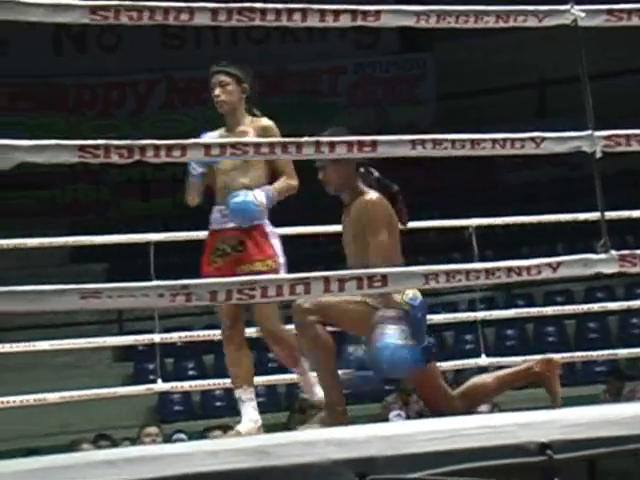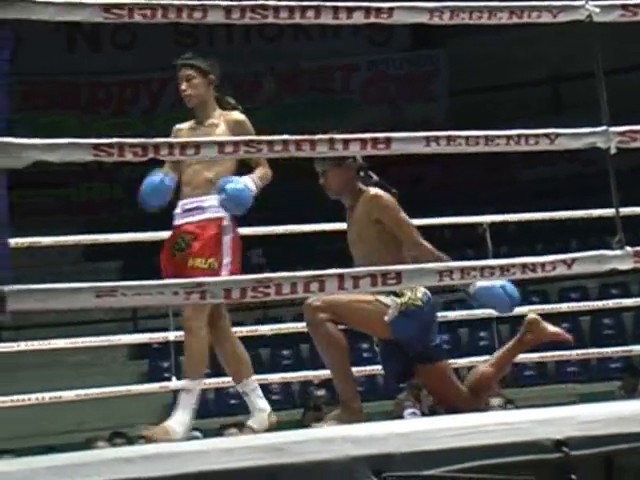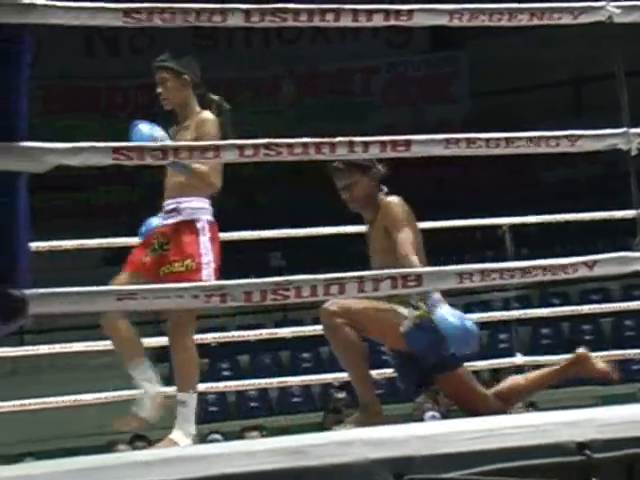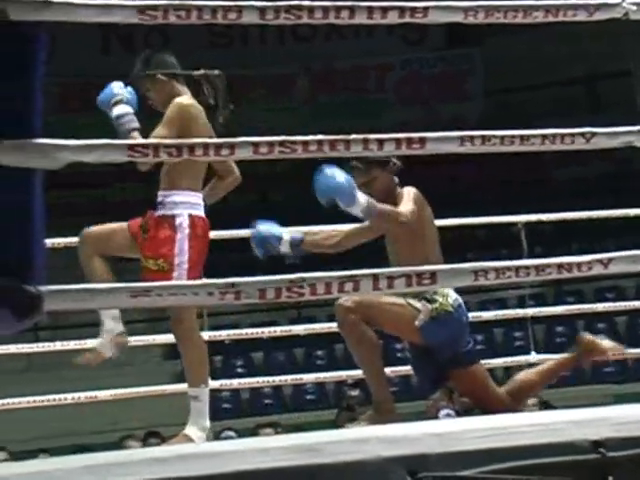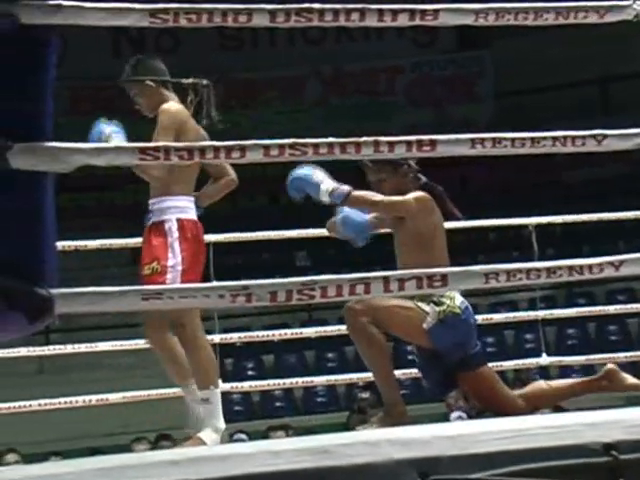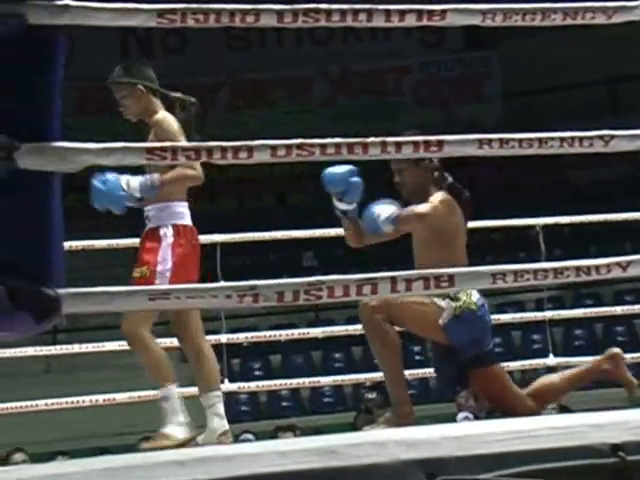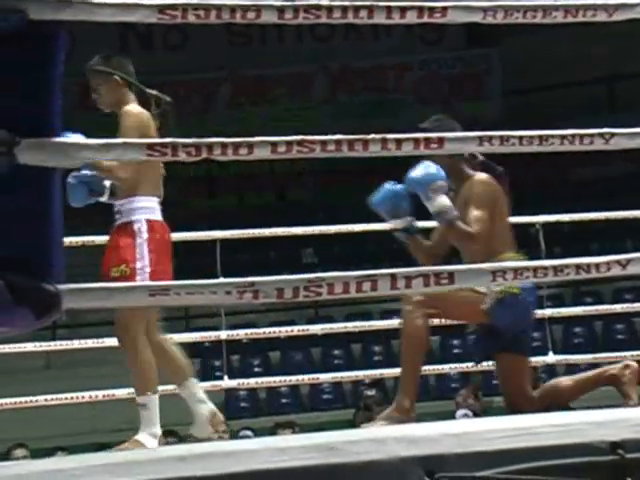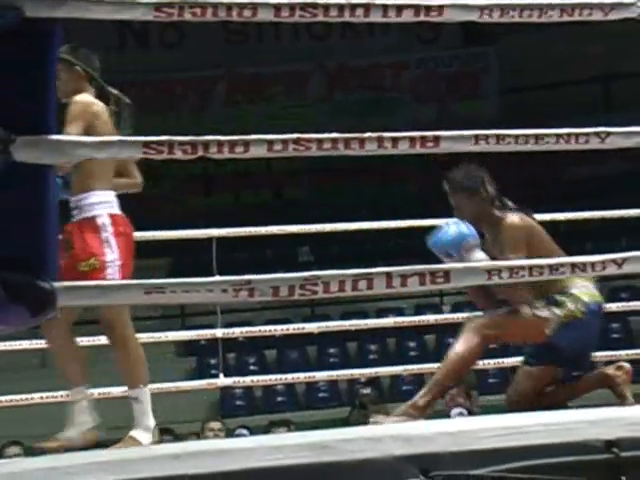
dt=0.3s
person 1, frame 1
left shoulder: (263, 128)
right shoulder: (212, 138)
left elbow: (291, 180)
right elbow: (192, 199)
left wrist: (263, 196)
right wrist: (198, 168)
left hip: (255, 232)
right hip: (219, 236)
left knee: (269, 324)
right knee: (230, 328)
left ankle: (314, 389)
right ankle: (250, 418)
person 1, frame 2
left shoulder: (234, 121)
right shoulder: (180, 132)
left elbow: (265, 168)
right elbow: (161, 190)
left wrist: (249, 184)
right wrist: (158, 186)
left hip: (215, 226)
right hip: (182, 230)
left knee: (194, 319)
right knee: (215, 325)
left ankle: (181, 421)
right ankle: (259, 409)
person 1, frame 3
left shoulder: (207, 120)
right shoulder: (179, 128)
left elbow: (211, 181)
left hip: (194, 230)
right hip: (167, 231)
left knee: (180, 328)
right knee: (109, 308)
left ankle: (185, 430)
right ankle: (150, 391)
person 1, frame 4
left shoulder: (181, 107)
right shoulder: (197, 116)
left elbow: (144, 161)
right elbow: (232, 177)
left wrist: (122, 114)
left hip: (180, 222)
right hip: (164, 220)
left knee: (183, 323)
right knee: (89, 240)
left ankle: (199, 426)
right ankle: (112, 331)
person 1, frame 5
left shoulder: (170, 113)
right shoulder: (193, 126)
left elbow: (154, 172)
right elbow: (228, 179)
left wrist: (117, 145)
left hip: (173, 229)
right hip: (172, 228)
left knee: (188, 329)
right knee: (156, 327)
left ankle: (211, 428)
right ankle: (205, 420)
person 1, frame 6
left shoulder: (163, 123)
right shoulder: (159, 129)
left elbow: (195, 173)
left wrist: (139, 185)
right wrist: (131, 195)
left hip: (170, 236)
right hip: (166, 236)
left knee: (134, 327)
right knee: (191, 336)
left ankle: (177, 421)
right ankle: (218, 426)
person 1, frame 7
left shoulder: (132, 115)
right shoulder: (143, 121)
left elbow: (121, 172)
right wrist: (102, 190)
left hip: (141, 231)
right hip: (130, 232)
left knee: (134, 332)
right knee: (147, 334)
left ankle: (151, 432)
right ankle: (204, 412)
person 1, frame 8
left shoulder: (83, 105)
right shoulder: (101, 114)
left elbow: (62, 159)
right elbow: (135, 181)
right wrist: (85, 181)
left hip: (102, 227)
right hip: (84, 229)
left knee: (117, 328)
right knee: (54, 325)
left ankle: (144, 426)
right ankle: (82, 422)
person 2, frame 1
left shoulder: (371, 204)
right shoulder: (351, 211)
left elbow: (383, 269)
right elbow: (358, 273)
left wrist: (389, 320)
left hip: (396, 308)
right hip: (386, 311)
left knee: (306, 311)
right knee: (452, 406)
left ankle: (335, 410)
right ankle: (535, 370)
person 2, frame 2
left shoulder: (375, 200)
right shoulder: (353, 211)
left elbow: (418, 247)
left hip: (405, 306)
right hip: (396, 313)
left knee: (316, 309)
right knee: (466, 402)
left ankle: (350, 408)
right ankle: (526, 336)
person 2, frame 3
left shoulder: (393, 208)
right shoulder: (372, 223)
left elbow: (412, 263)
left wrist: (437, 306)
left hip: (417, 318)
right hip: (412, 327)
left knee: (333, 313)
right knee: (490, 406)
left ankle: (370, 411)
right ankle: (572, 365)
person 2, frame 4
left shoulder: (409, 196)
right shoulder: (382, 219)
left elbow: (404, 219)
right elbow: (338, 240)
left wrist: (358, 201)
right wrist: (289, 241)
left hip: (436, 310)
right hip: (430, 317)
left knee: (348, 309)
right knee: (501, 403)
left ankle: (384, 409)
right ankle: (579, 353)
person 2, frame 5
left shoulder: (418, 202)
right shoulder: (398, 214)
left elbow: (374, 202)
right elbow: (349, 223)
left wrist: (327, 188)
right wrist: (347, 222)
left hip: (442, 316)
right hip: (438, 320)
left knee: (357, 310)
right knee: (513, 405)
left ankle: (393, 410)
right ankle: (603, 381)
person 2, frame 6
left shoulder: (442, 202)
right shoulder: (422, 209)
left elbow: (418, 215)
right elbow: (356, 238)
left wrist: (388, 218)
right wrist: (344, 205)
left hip: (459, 311)
right hip: (452, 318)
left knee: (373, 309)
right knee: (522, 407)
left ankle: (401, 411)
right ankle: (602, 366)
person 2, frame 7
left shoulder: (480, 184)
right shoulder: (459, 194)
left elbow: (476, 243)
right elbow: (431, 260)
left wrist: (439, 203)
right wrist: (401, 224)
left hip: (505, 293)
right hip: (501, 301)
left knee: (416, 304)
right knee: (524, 405)
left ankle: (402, 409)
right ankle: (613, 374)
person 2, frame 8
left shoulder: (514, 226)
right shoulder: (491, 239)
left elbow: (518, 292)
right elbow: (488, 303)
left wrist: (476, 261)
left hip: (576, 308)
right hip: (560, 315)
left knee: (480, 328)
right knee: (519, 401)
left ankle: (418, 406)
right ankle: (608, 376)
